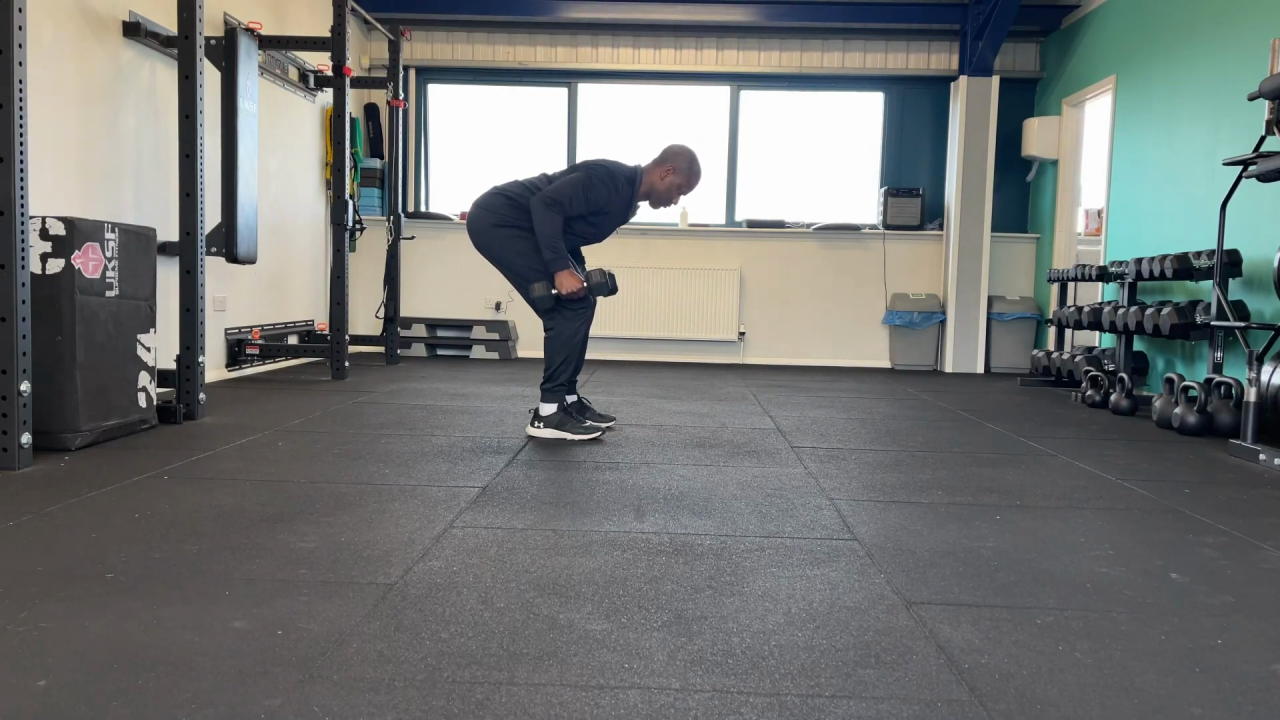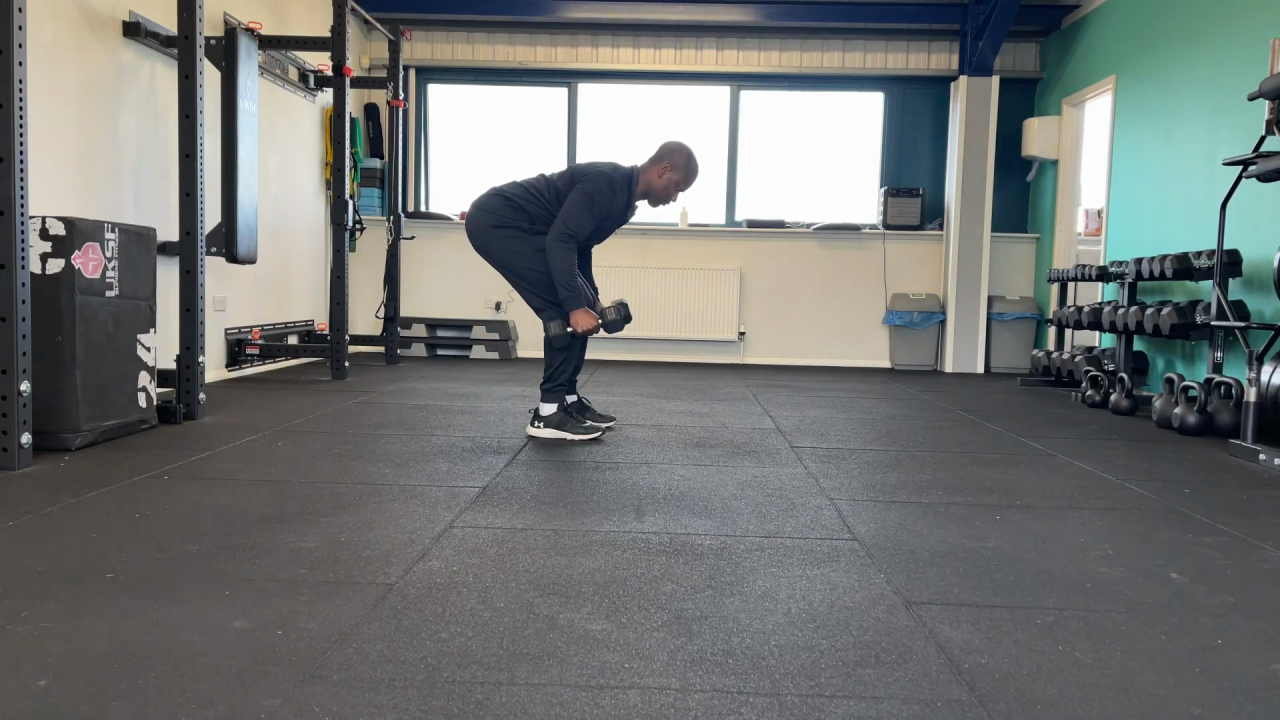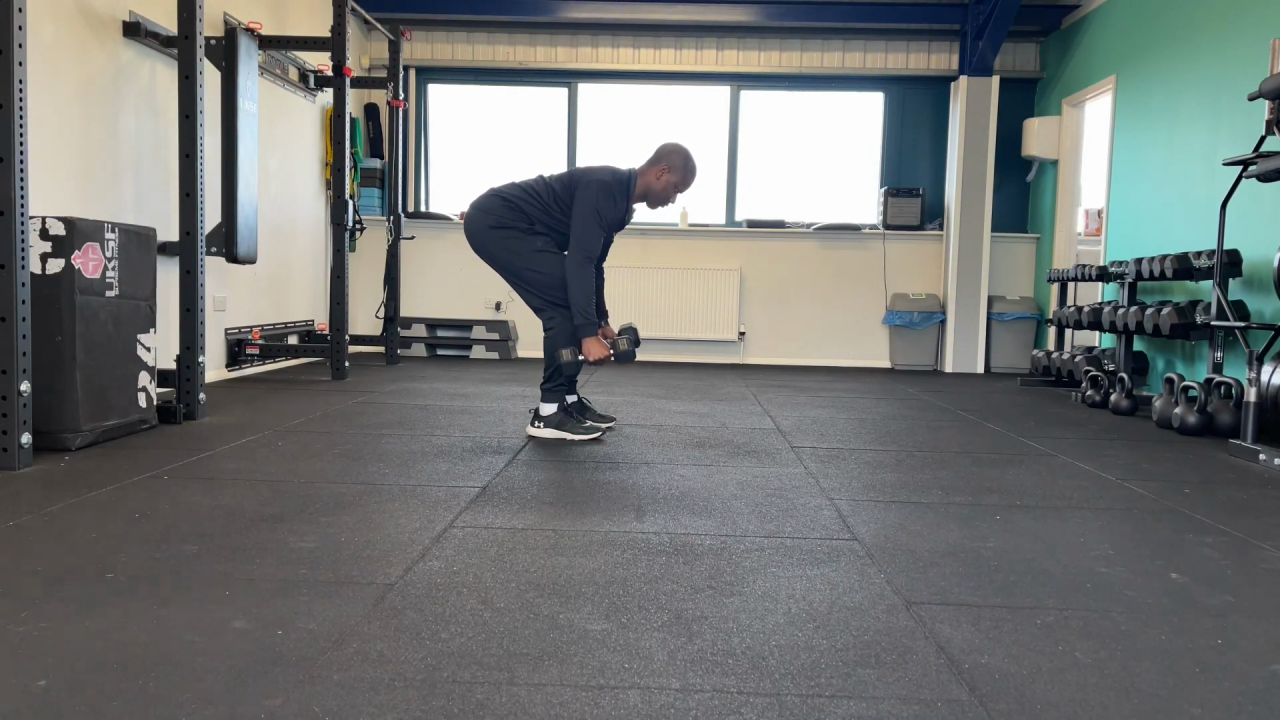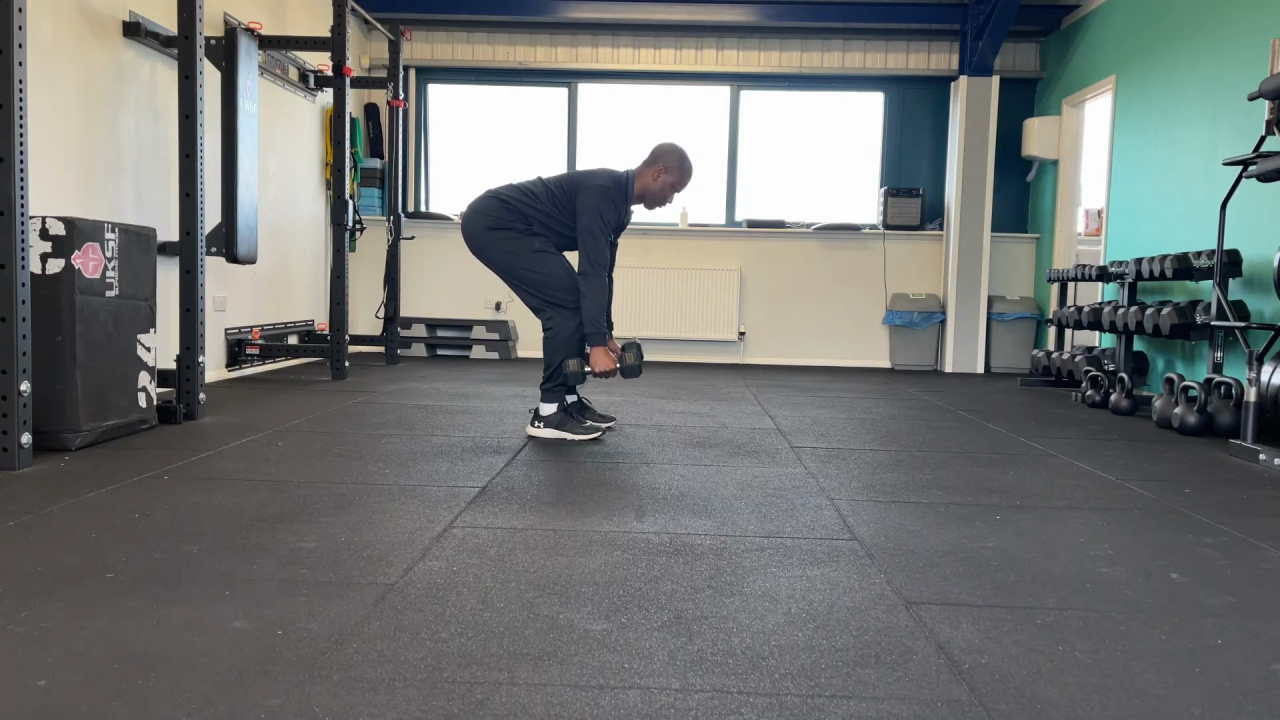
dt=0.5s
person 1, frame 1
left shoulder: (625, 197)
right shoulder: (612, 180)
right elbow: (545, 203)
left wrist: (579, 274)
right wrist: (561, 269)
left hip: (509, 224)
right hip: (497, 219)
left knee: (579, 305)
right knee: (571, 308)
left ankle: (567, 400)
right ankle: (549, 414)
person 1, frame 2
left shoulder: (623, 196)
right shoulder: (607, 183)
left elbow: (580, 244)
right elbow: (561, 239)
left wrist: (590, 299)
right wrist: (576, 306)
left hip: (508, 224)
right hip: (496, 221)
left knee: (579, 305)
right knee: (566, 309)
left ankle: (567, 400)
right ankle: (549, 414)
person 1, frame 3
left shoulder: (620, 199)
right shoulder: (605, 188)
left elbow: (592, 263)
right elbow: (578, 261)
left wrist: (600, 320)
right wrist: (588, 334)
left hip: (505, 224)
right hip: (495, 222)
left knee: (572, 306)
right knee: (566, 308)
left ankle: (567, 401)
right ankle: (549, 413)
person 1, frame 4
left shoulder: (618, 201)
right shoulder: (603, 192)
left elbow: (603, 272)
right elbow: (591, 272)
left wrist: (605, 335)
right wrist: (597, 344)
left hip: (502, 226)
right hip: (493, 224)
left knee: (571, 305)
right knee: (568, 305)
left ankle: (566, 400)
right ankle: (549, 413)
